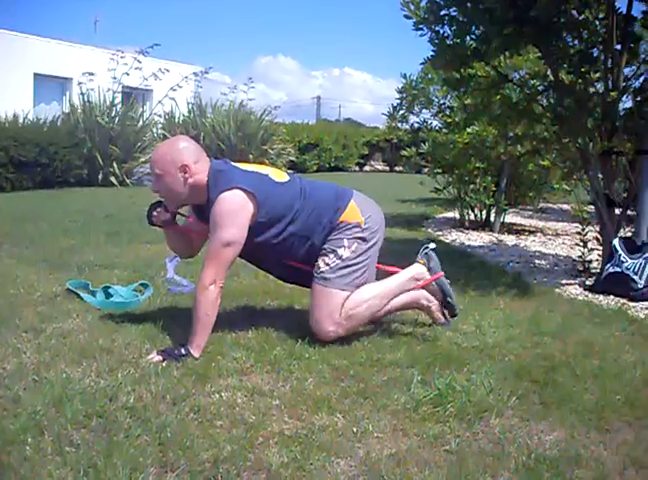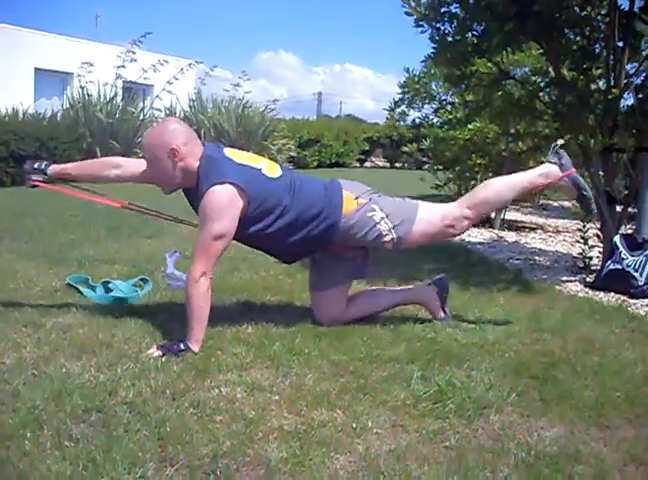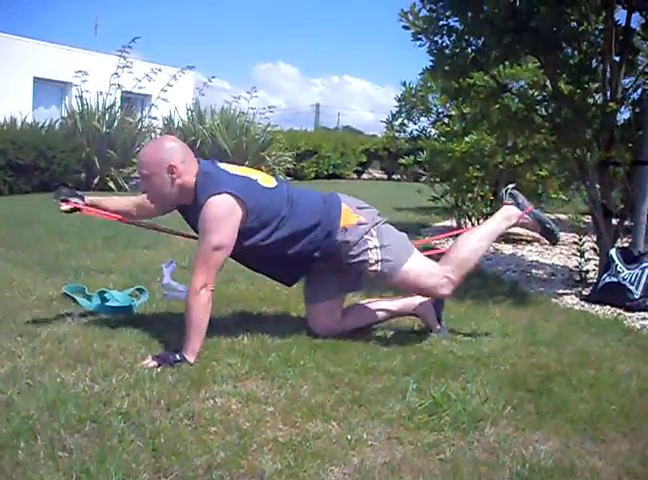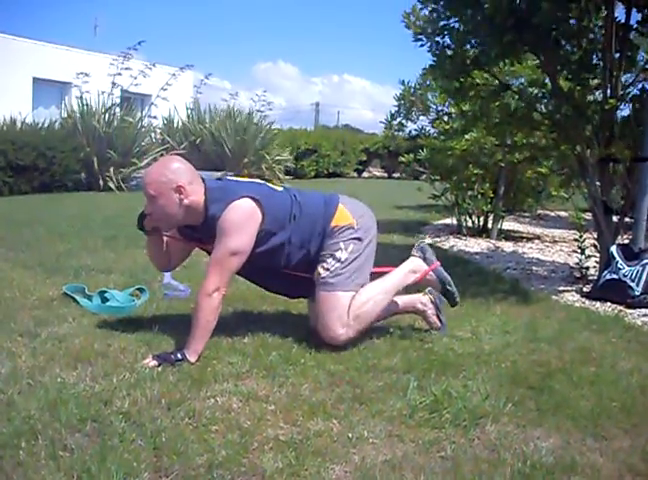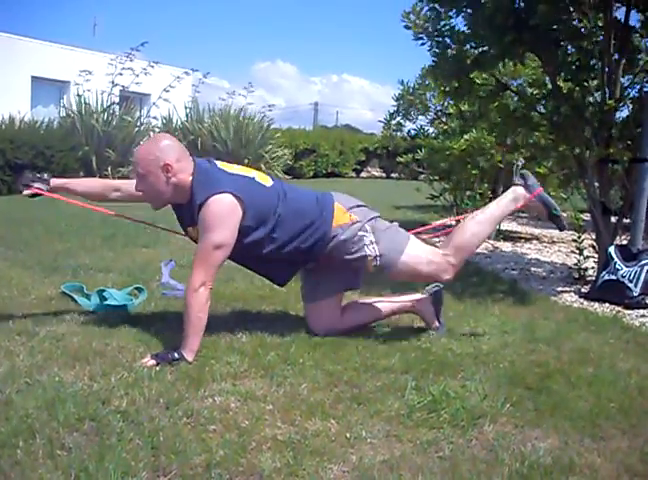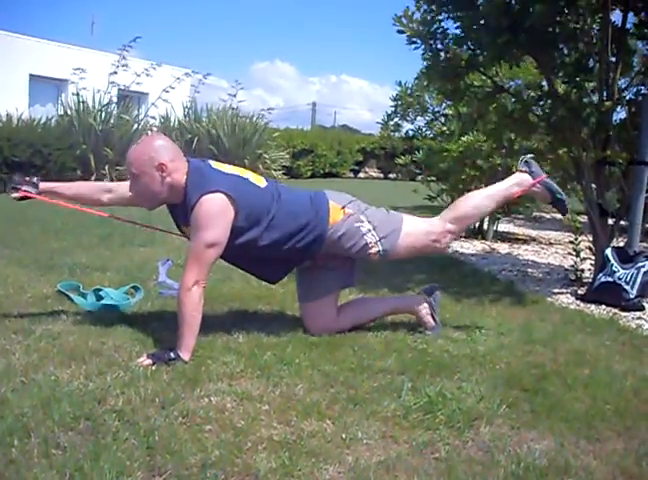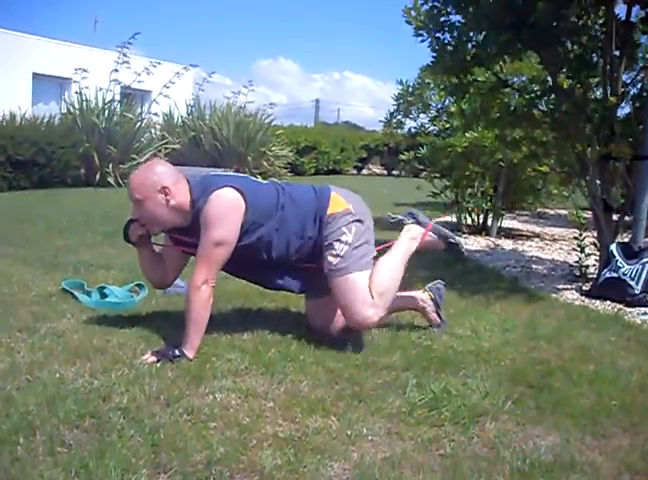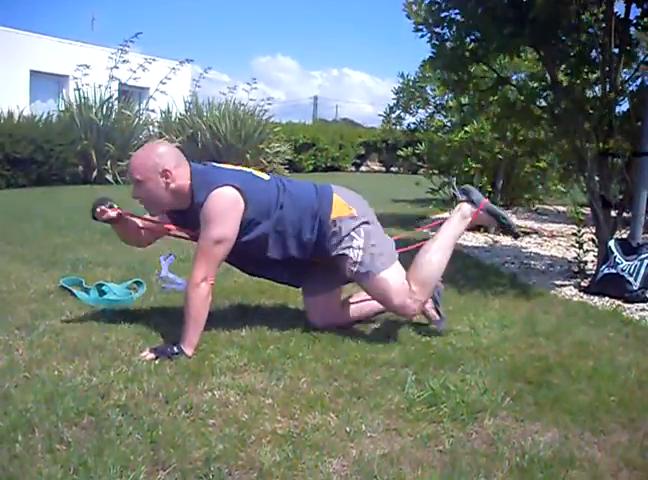
dt=0.5s
person 1, frame 1
left shoulder: (230, 200)
right shoulder: (206, 190)
left elbow: (211, 282)
right elbow: (187, 248)
left wrist: (193, 348)
right wrist: (166, 222)
left hip: (352, 219)
right hip: (340, 221)
left knee: (328, 328)
right knee: (346, 313)
left ankle: (419, 272)
right ankle: (420, 295)
person 1, frame 2
left shoulder: (219, 192)
right shoulder: (200, 161)
left elbow: (200, 275)
right elbow: (118, 169)
left wrist: (192, 344)
right wrist: (52, 171)
left hip: (348, 213)
right hip: (334, 224)
left knee: (459, 214)
right knee: (330, 314)
left ankle: (551, 171)
right ankle: (425, 293)
person 1, frame 3
left shoulder: (218, 203)
right shoulder: (187, 187)
left elbow: (201, 286)
right elbow: (136, 207)
left wrist: (187, 355)
right wrist: (89, 201)
left hip: (347, 226)
right hip: (328, 239)
left knee: (442, 280)
right knee: (325, 325)
left ankle: (509, 214)
right ankle: (418, 307)
person 1, frame 4
left shoulder: (236, 211)
right shoulder: (190, 214)
left elbow: (213, 290)
right elbow: (164, 263)
left wrist: (188, 354)
right wrist: (151, 231)
left hip: (345, 223)
right hip: (328, 231)
left knee: (336, 332)
right knee: (329, 321)
left ankle: (415, 268)
right ankle: (420, 302)
person 1, frame 5
left shoulder: (217, 202)
right shoulder: (181, 180)
left elbow: (200, 285)
right elbow: (113, 189)
left wrist: (186, 352)
right wrist: (53, 183)
left hip: (341, 225)
right hip: (324, 237)
left knee: (441, 265)
right knee: (323, 324)
left ankle: (520, 193)
right ankle: (418, 303)
person 1, frame 6
left shoulder: (210, 201)
right shoulder: (176, 179)
left elbow: (193, 284)
right elbow: (106, 193)
left wrist: (181, 352)
right wrist: (43, 187)
left hip: (336, 224)
right hip: (318, 240)
left knee: (439, 233)
right knee: (321, 325)
left ankle: (523, 181)
right ankle: (415, 303)
person 1, frame 7
left shoulder: (219, 201)
right shoulder: (181, 218)
left elbow: (202, 283)
right elbow: (160, 278)
left wrist: (186, 350)
right wrist: (140, 242)
left hip: (338, 214)
right hip: (320, 231)
left knee: (365, 316)
right knee: (324, 323)
left ankle: (413, 234)
right ankle: (422, 298)
person 1, frame 8
left shoulder: (218, 197)
right shoulder: (179, 199)
left elbow: (201, 280)
right elbow: (141, 237)
left wrist: (184, 348)
right wrist: (116, 218)
left hip: (339, 217)
right hip: (321, 235)
left knee: (406, 302)
right knee: (323, 319)
left ankle: (465, 212)
right ankle: (426, 297)
